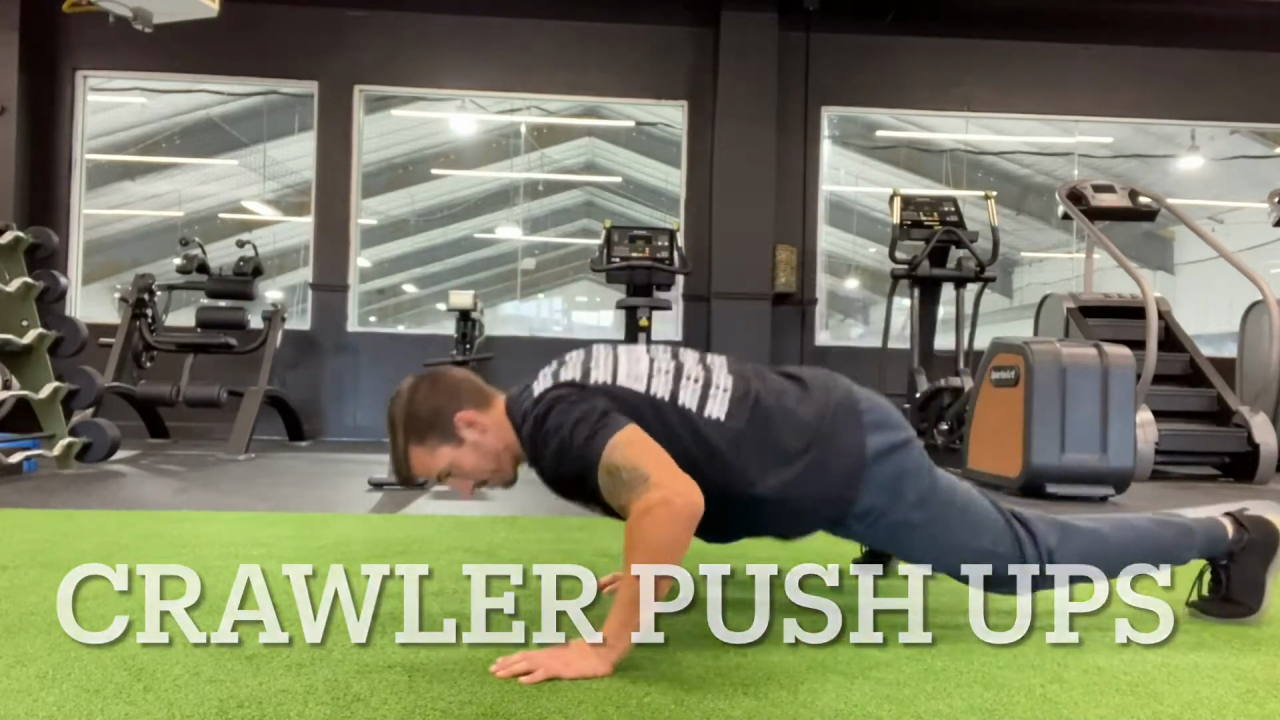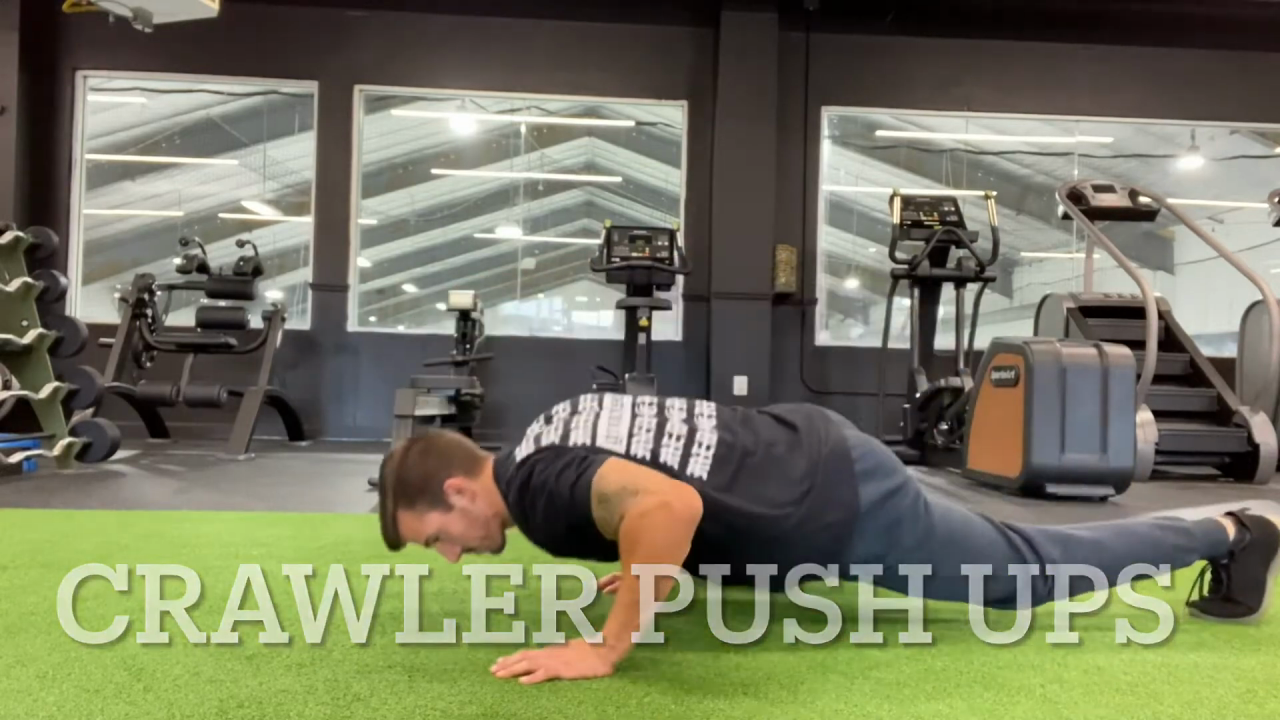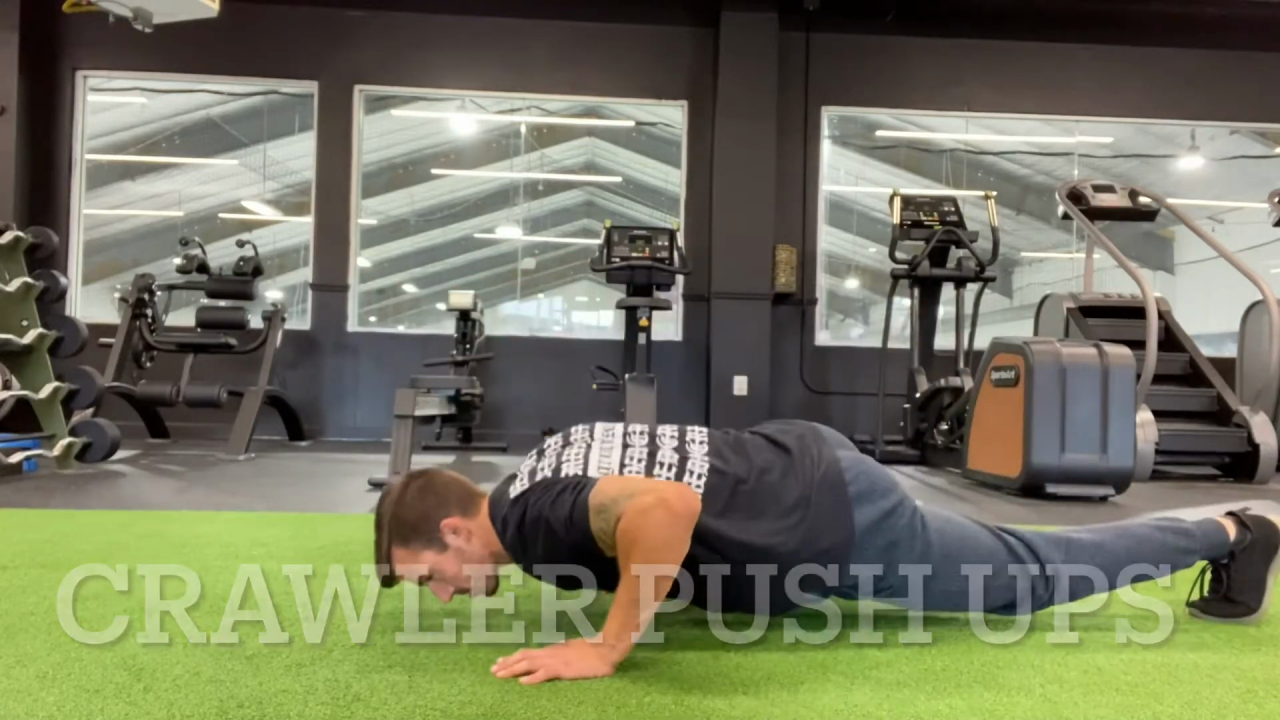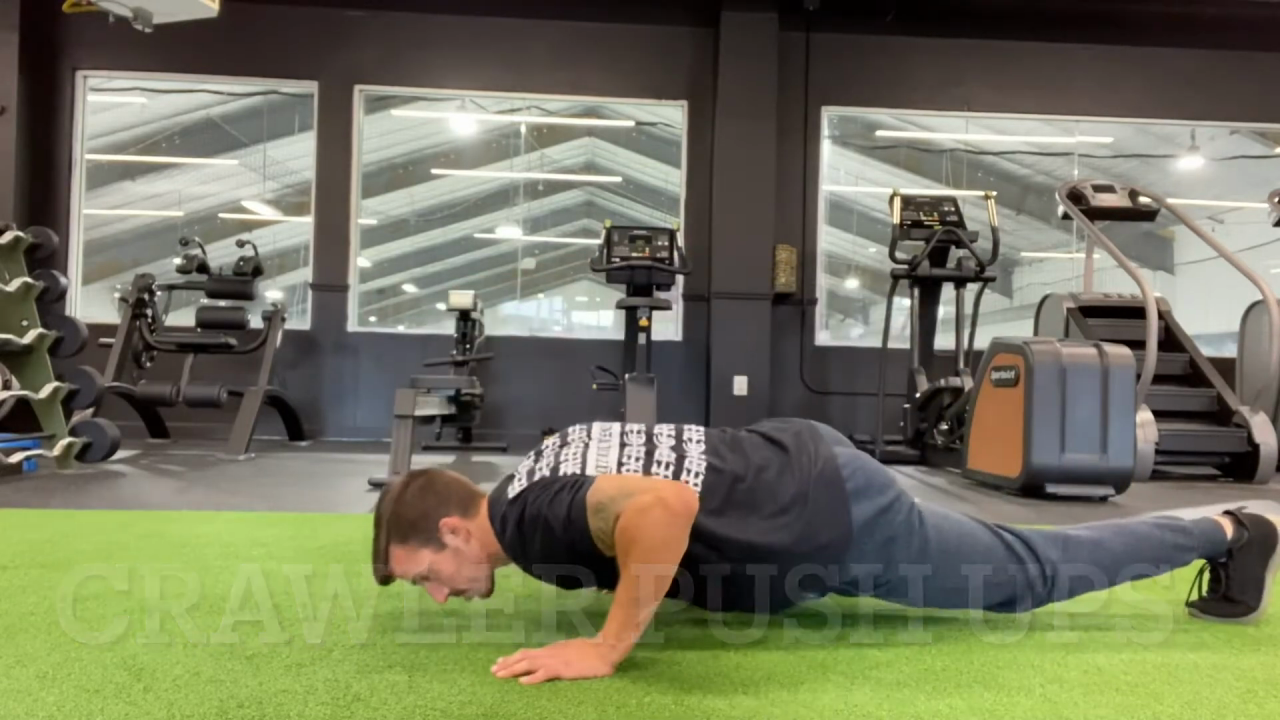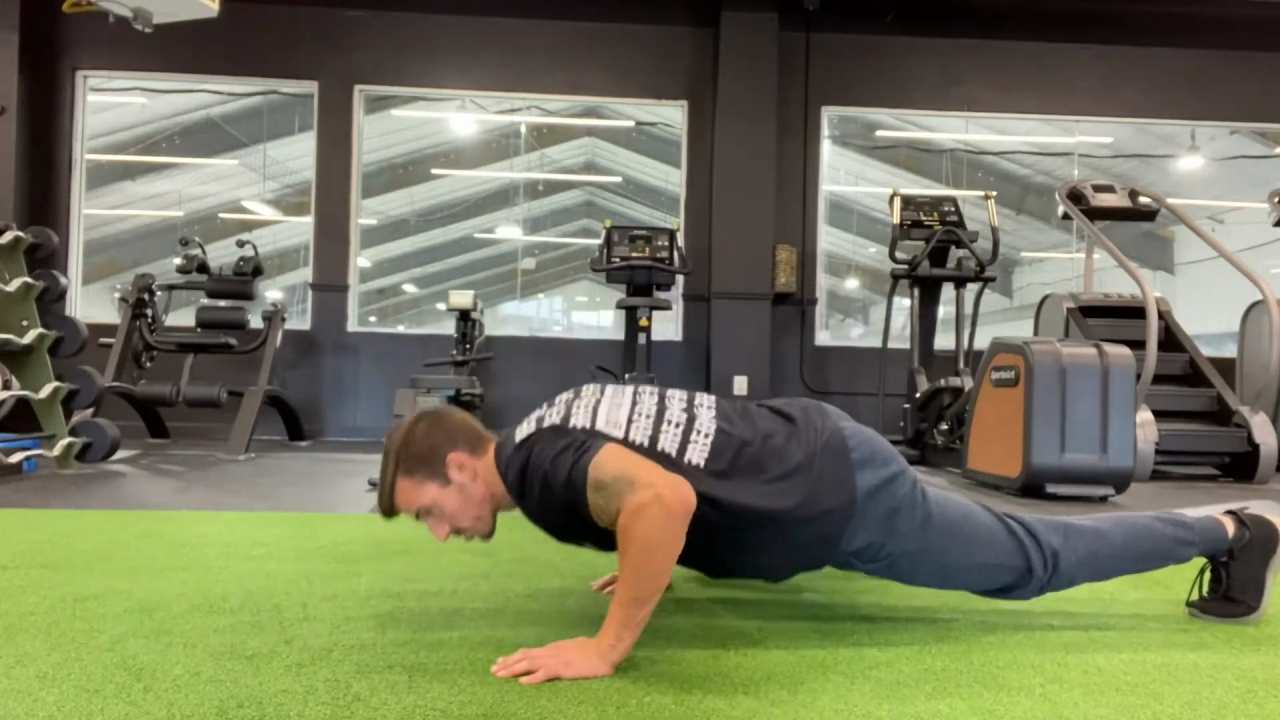
dt=0.2s
person 1, frame 1
left shoulder: (558, 422)
right shoulder: (557, 393)
left elbow: (673, 503)
left wrist: (605, 646)
right wrist: (643, 566)
left hip: (852, 463)
right hip: (817, 411)
left knee: (1020, 556)
right knee: (722, 520)
right ankle: (887, 534)
person 1, frame 2
left shoulder: (543, 487)
right shoulder: (548, 443)
left elbow: (672, 507)
left wrist: (606, 647)
right wrist: (647, 563)
left hip: (844, 503)
right hip: (810, 442)
left knee: (1027, 570)
right ankle: (884, 561)
person 1, frame 3
left shoulder: (539, 521)
right shoulder: (541, 475)
left elbow: (668, 506)
left wrist: (607, 645)
right wrist: (646, 576)
left hip: (837, 522)
right hip: (805, 457)
left knee: (1027, 577)
person 1, frame 4
left shoulder: (537, 521)
right shoulder: (538, 482)
left elbow: (667, 504)
left wrist: (608, 645)
right wrist: (643, 576)
left hip: (837, 521)
right hip: (802, 457)
left knee: (1027, 574)
person 1, frame 5
left shoulder: (542, 468)
right shoulder: (547, 438)
left elbow: (665, 499)
left wrist: (606, 646)
right wrist: (650, 561)
left hip: (843, 496)
right hip: (807, 438)
left knee: (1029, 561)
right knee: (705, 546)
